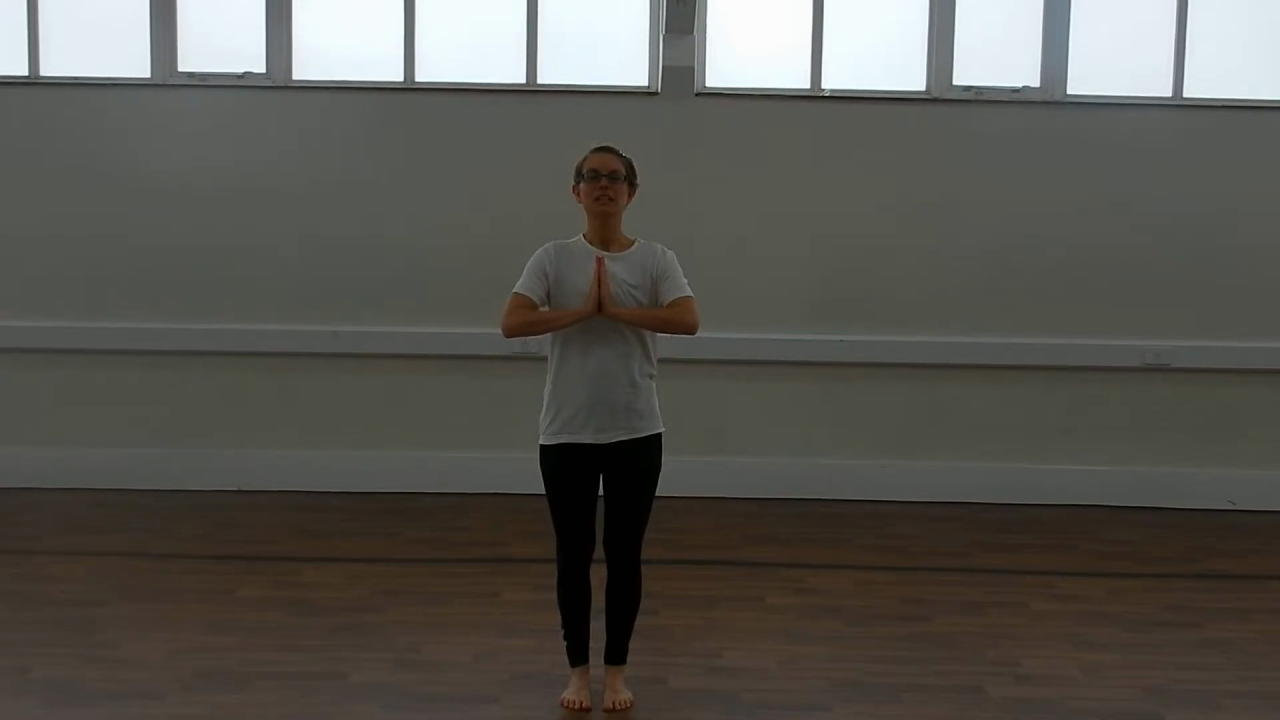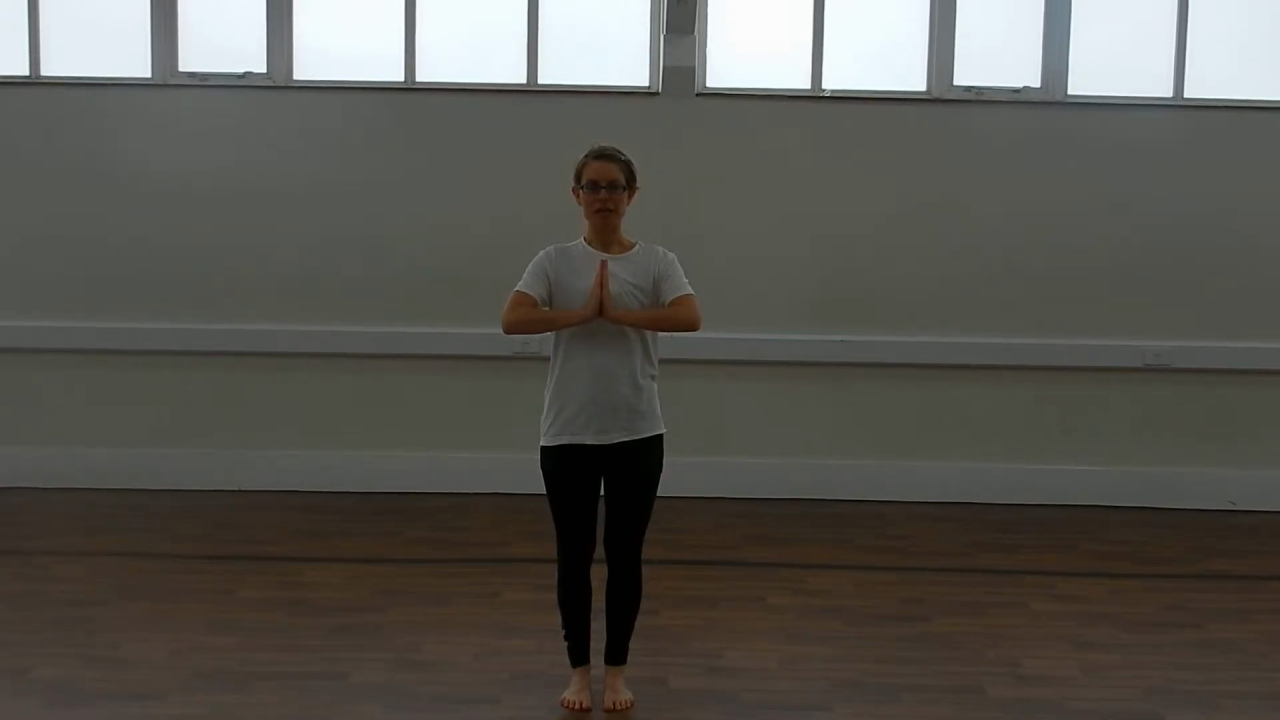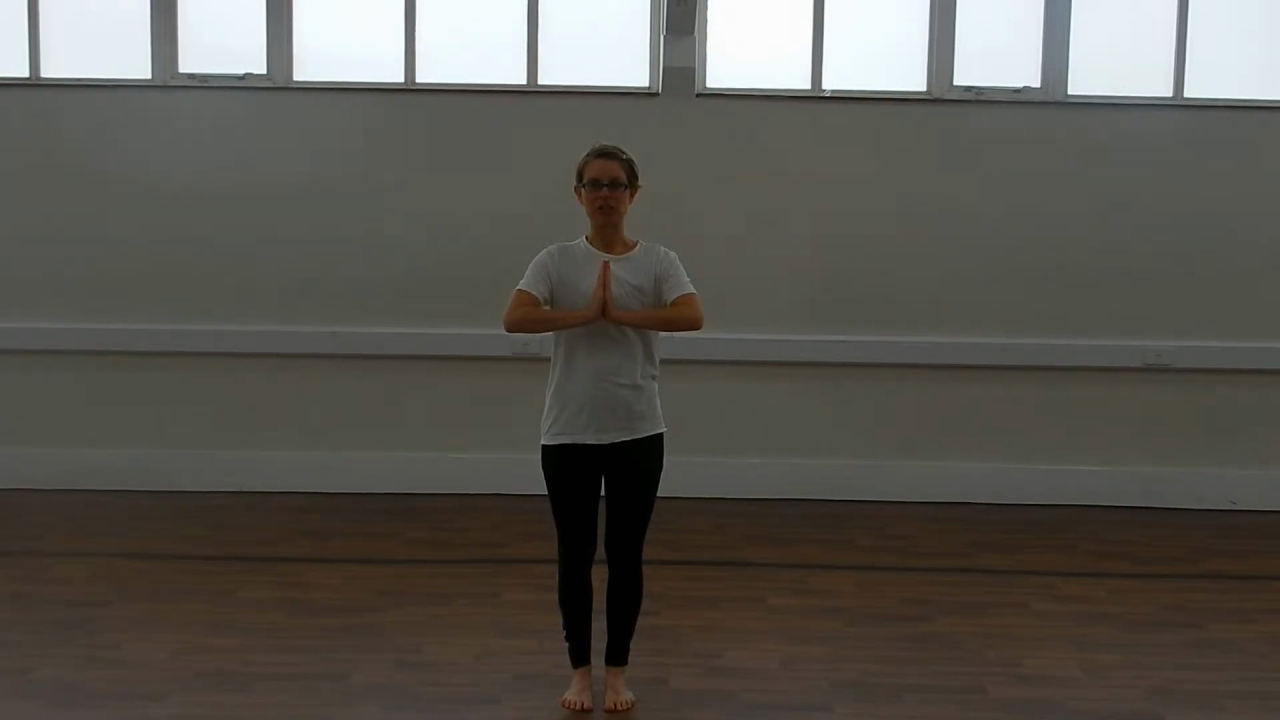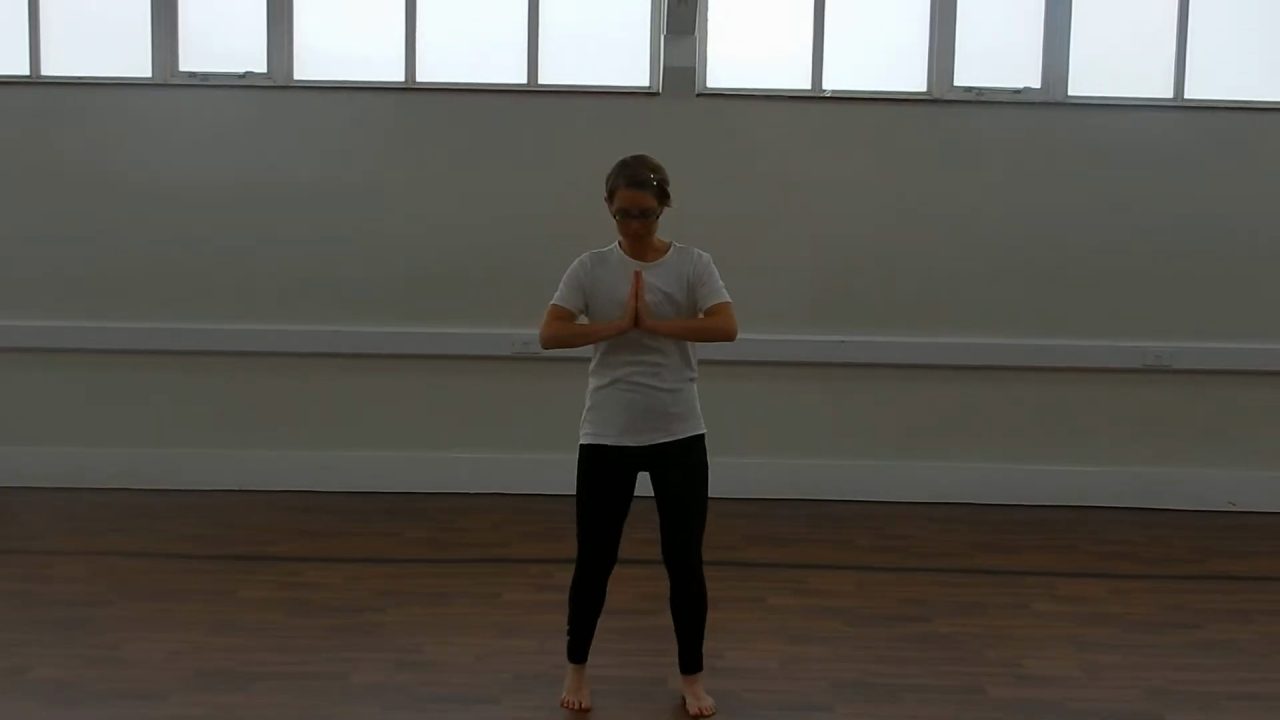
dt=1s
person 1, frame 1
left shoulder: (656, 259)
right shoulder: (553, 257)
left elbow: (688, 320)
right elbow: (511, 322)
left wrist: (616, 309)
right wrist: (582, 310)
left hip: (635, 432)
right hip: (567, 432)
left knee: (624, 554)
right knee: (574, 553)
left ankle: (616, 669)
right ankle: (578, 668)
person 1, frame 2
left shoulder: (656, 261)
right shoulder: (554, 260)
left elbow: (689, 317)
right elbow: (512, 319)
left wrist: (618, 313)
right wrist: (582, 312)
left hip: (635, 434)
right hip: (568, 434)
left knee: (624, 555)
right knee: (574, 555)
left ankle: (615, 670)
right ankle: (579, 669)
person 1, frame 3
left shoulder: (658, 261)
right shoulder: (556, 260)
left elbow: (692, 317)
right elbow: (514, 318)
left wrist: (619, 314)
right wrist: (585, 313)
left hip: (636, 433)
right hip: (569, 433)
left knee: (625, 556)
right knee: (575, 556)
left ankle: (616, 670)
right ankle: (580, 670)
person 1, frame 4
left shoulder: (692, 263)
right shoulder: (590, 268)
left elbow: (726, 328)
right elbow: (550, 335)
left wrist: (653, 324)
right wrist: (619, 325)
left hip: (677, 434)
right hip: (607, 435)
left knee: (684, 560)
right knee: (595, 558)
right ankle: (576, 667)
